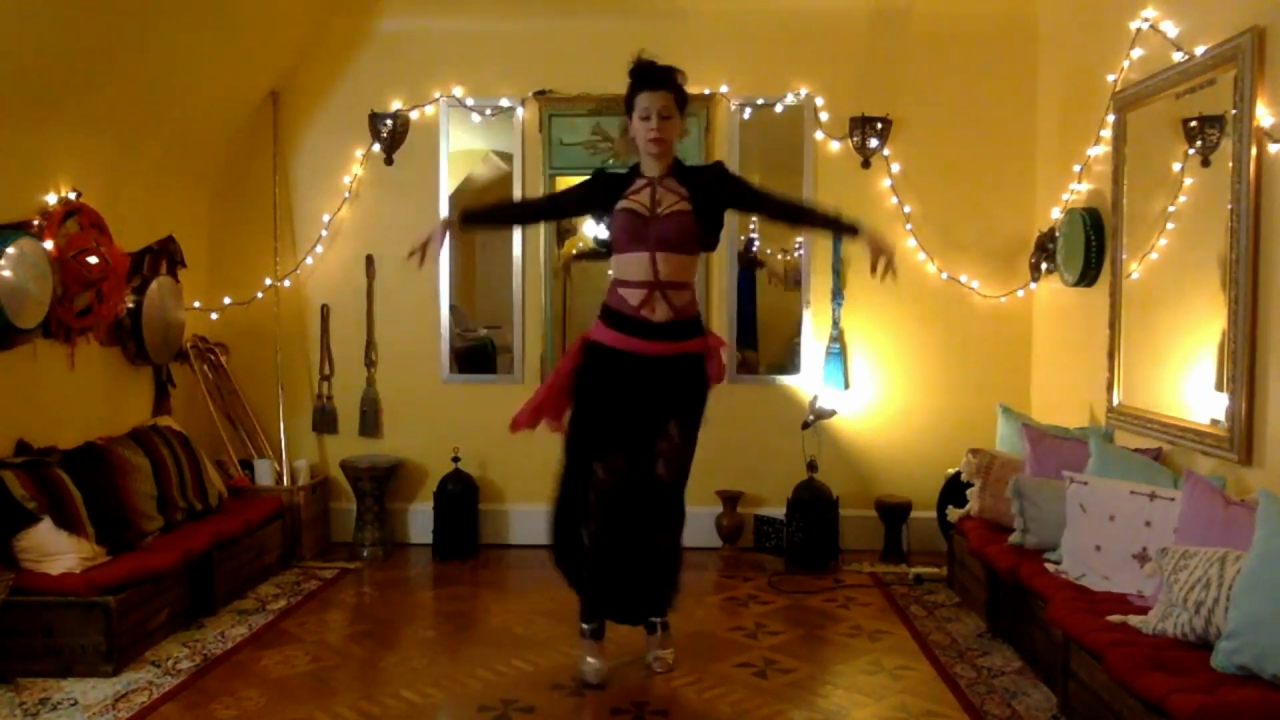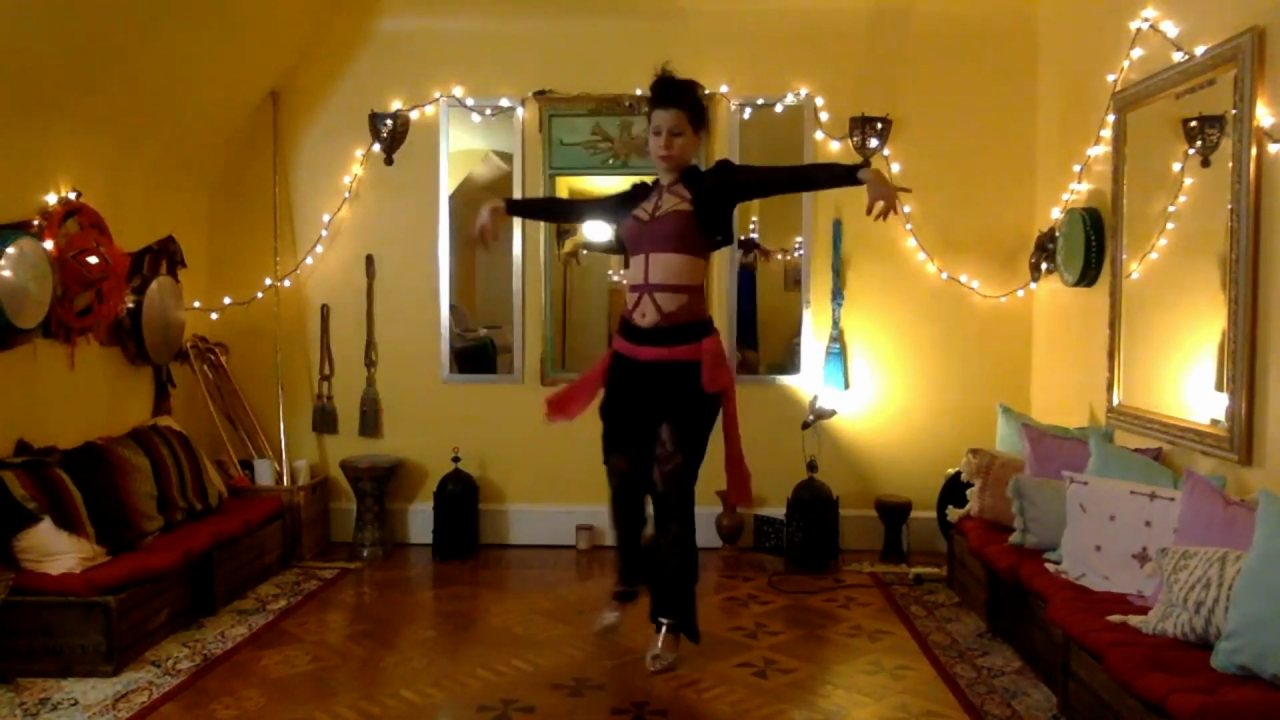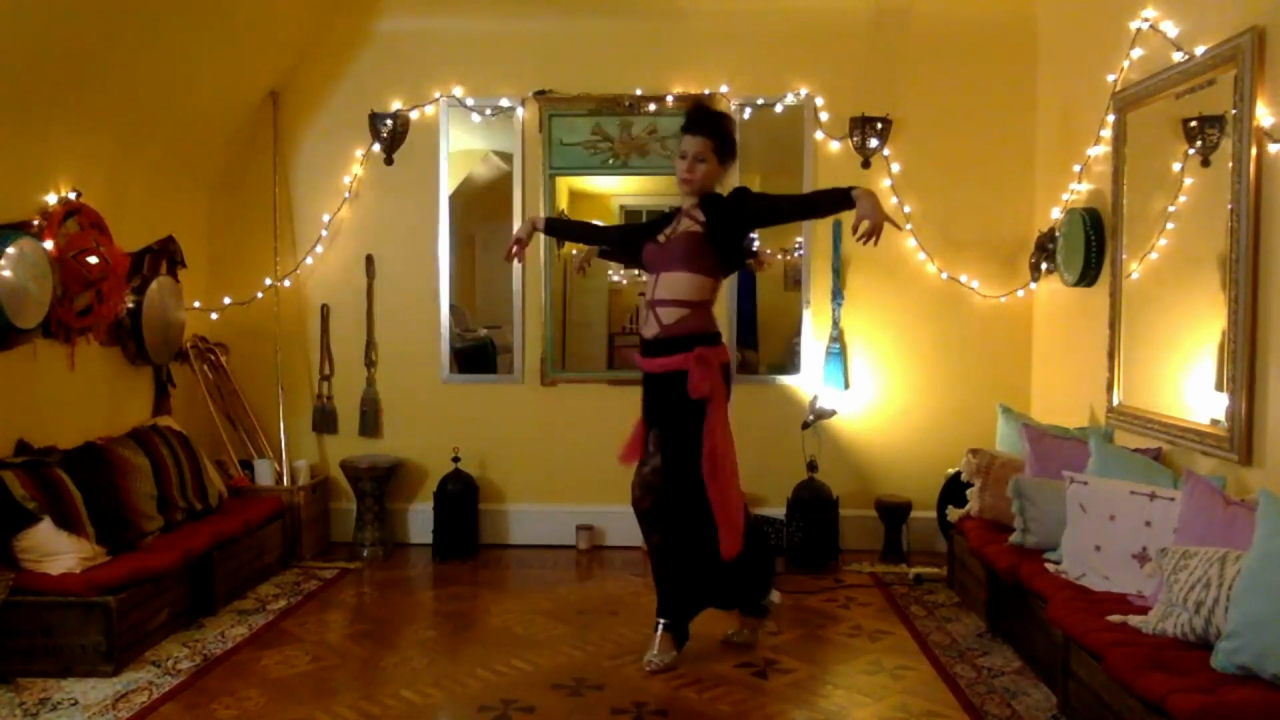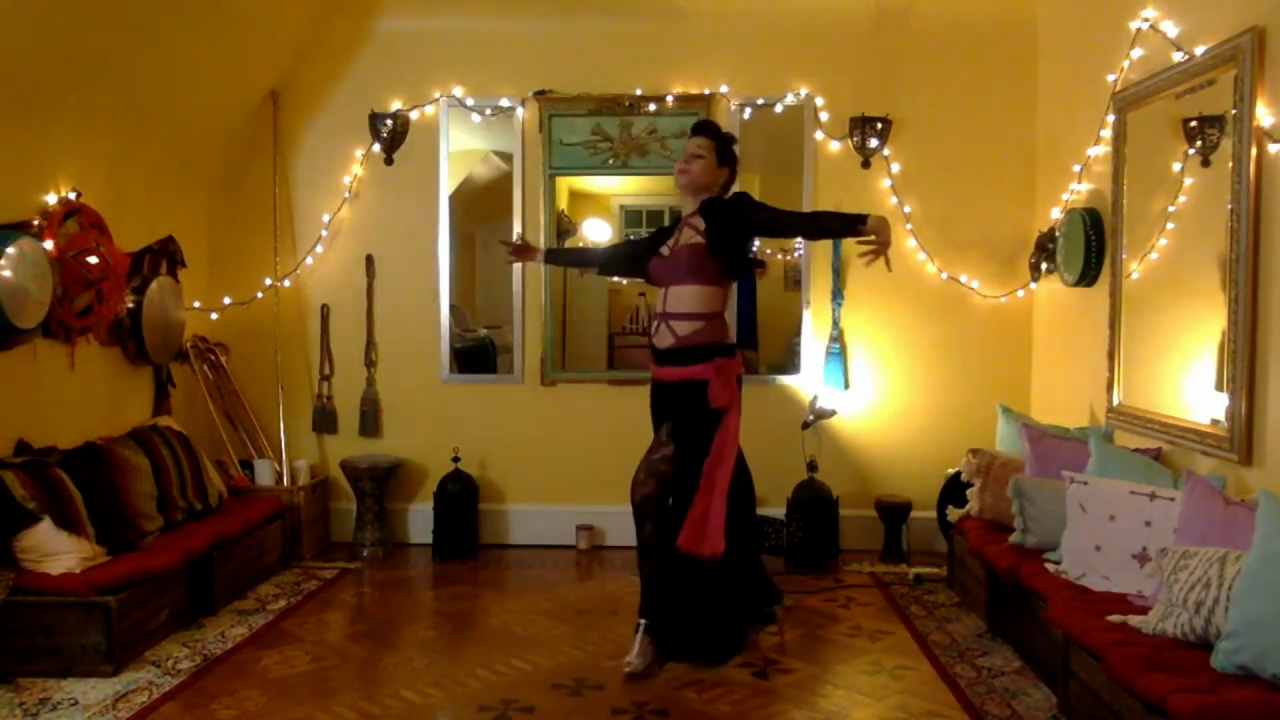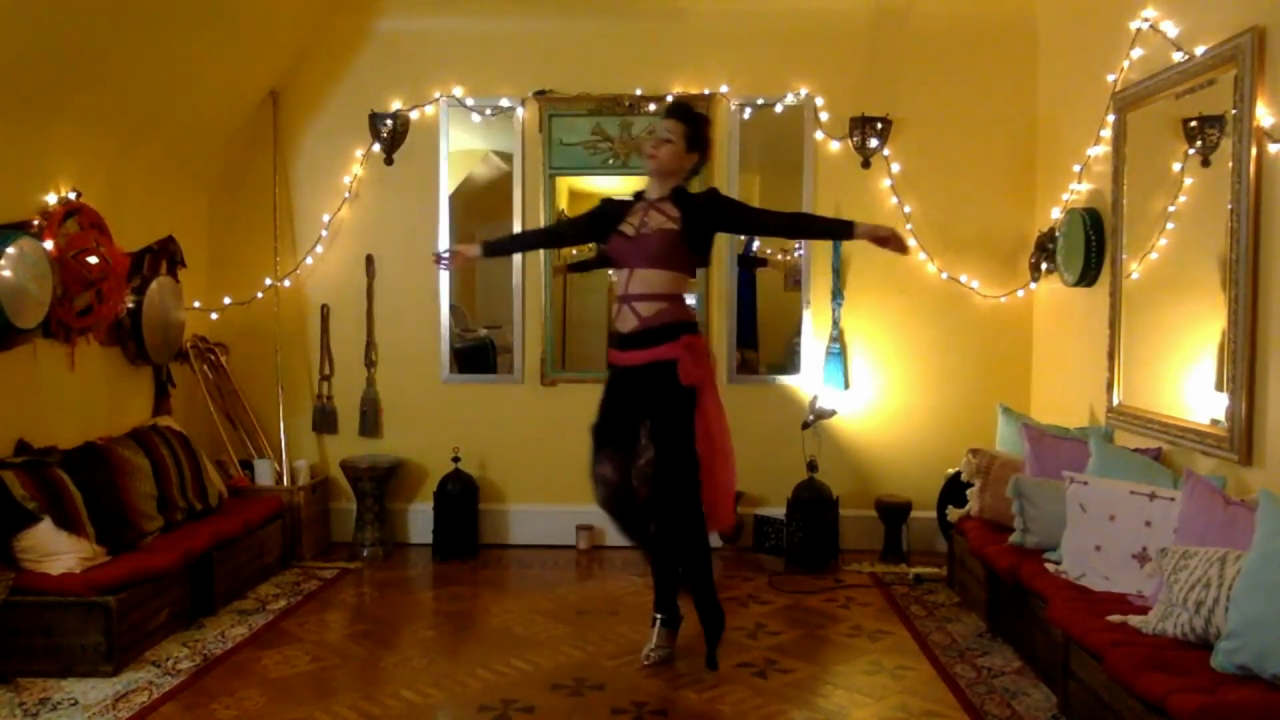
dt=0.3s
person 1, frame 1
left shoulder: (708, 183)
right shoulder: (608, 187)
left elbow: (781, 208)
right elbow: (537, 209)
left wrist: (860, 232)
right wrist: (454, 220)
left hip: (682, 354)
right hip: (615, 349)
left knee: (664, 490)
right knee: (605, 488)
left ankle: (656, 619)
right ankle: (592, 626)
person 1, frame 2
left shoulder: (714, 185)
right shoulder: (636, 198)
left elbow: (794, 177)
right elbow: (572, 208)
left wrist: (864, 173)
right wrist: (504, 205)
left hip: (686, 355)
right hip: (630, 353)
left knee: (670, 487)
right knee: (626, 479)
left ankle: (672, 621)
right ankle: (627, 583)
person 1, frame 3
left shoulder: (730, 211)
right shoulder: (664, 224)
left elbow: (801, 205)
right elbow: (606, 235)
left wrist: (860, 196)
right wrist: (540, 223)
left hip: (693, 366)
right hip: (657, 367)
left knee: (654, 492)
right knee: (681, 491)
left ankle: (670, 623)
right ankle: (751, 595)
person 1, frame 4
left shoulder: (730, 216)
right shoulder: (666, 233)
left elbow: (800, 224)
right elbow: (604, 258)
left wrist: (868, 223)
right wrist: (542, 254)
left hip: (707, 375)
right hip: (669, 376)
left knee: (651, 488)
right knee: (713, 495)
left ankle: (653, 627)
right ankle: (757, 606)
person 1, frame 5
left shoulder: (700, 207)
right shoulder: (616, 212)
left elbow: (775, 223)
right elbow: (552, 234)
left wrist: (858, 229)
right wrist: (480, 250)
left hip: (670, 358)
right hip: (626, 363)
left knee: (657, 486)
right knee: (612, 483)
left ankle: (668, 616)
right ankle: (683, 576)
